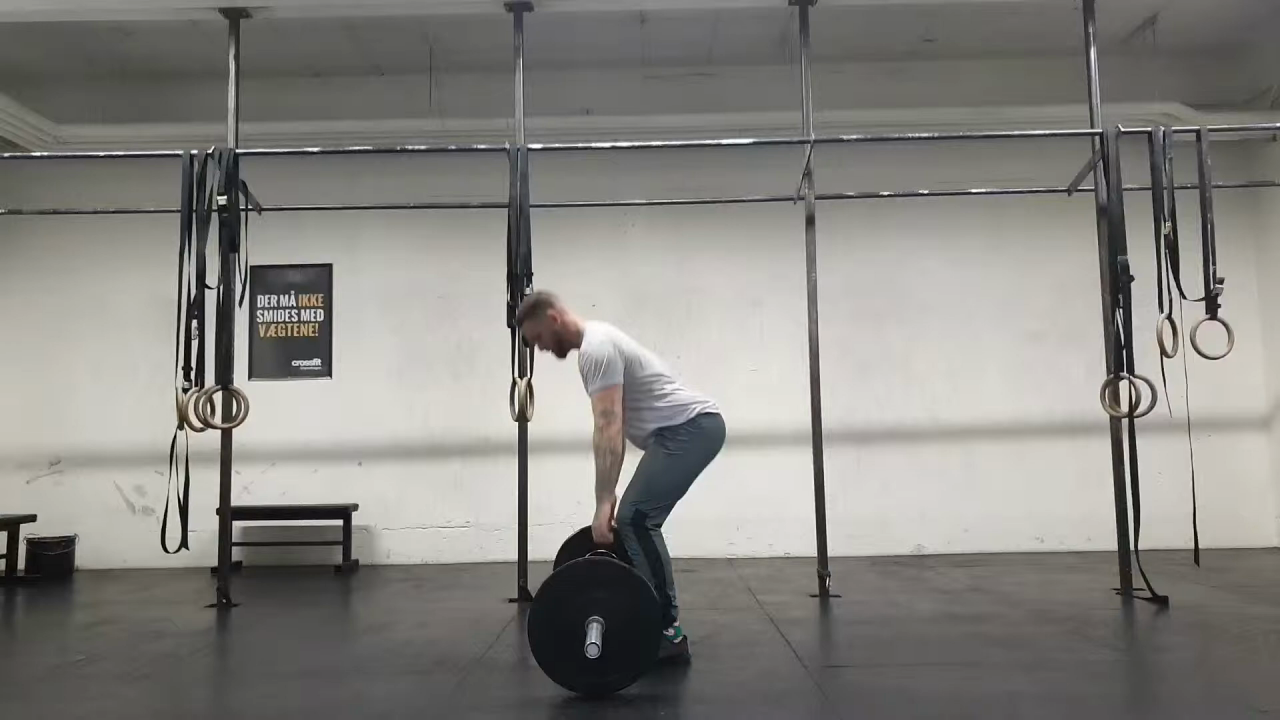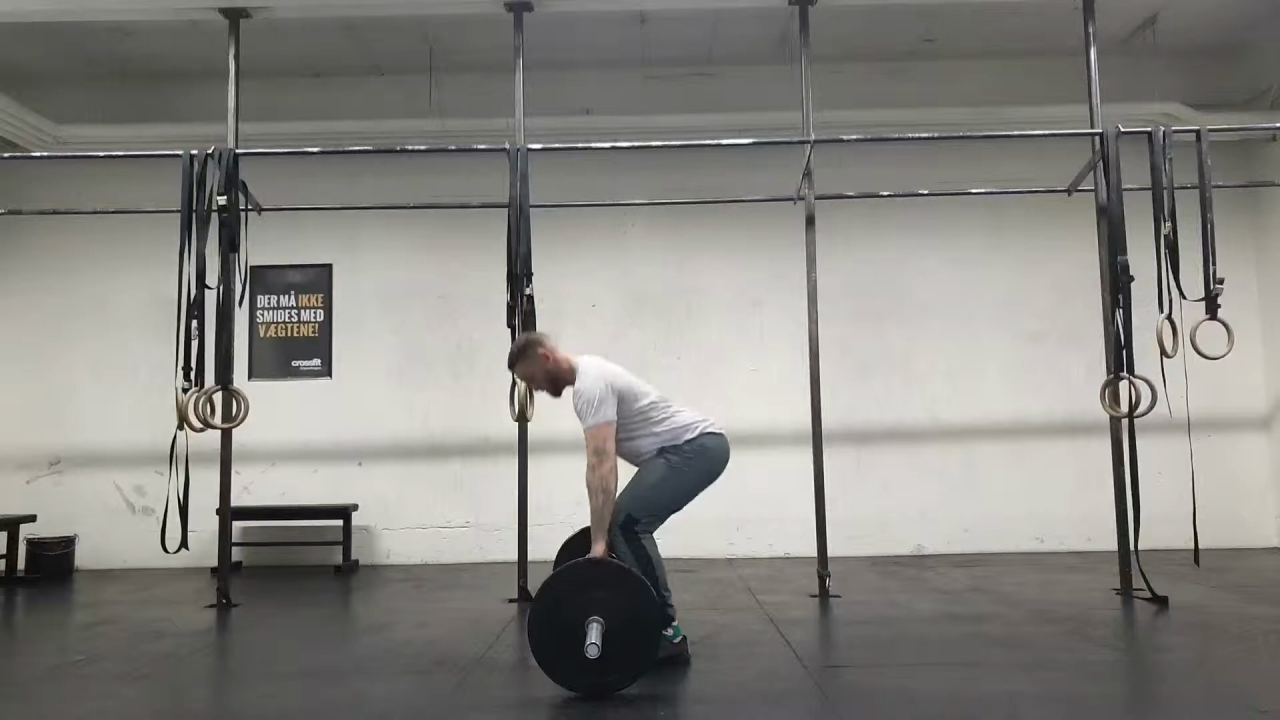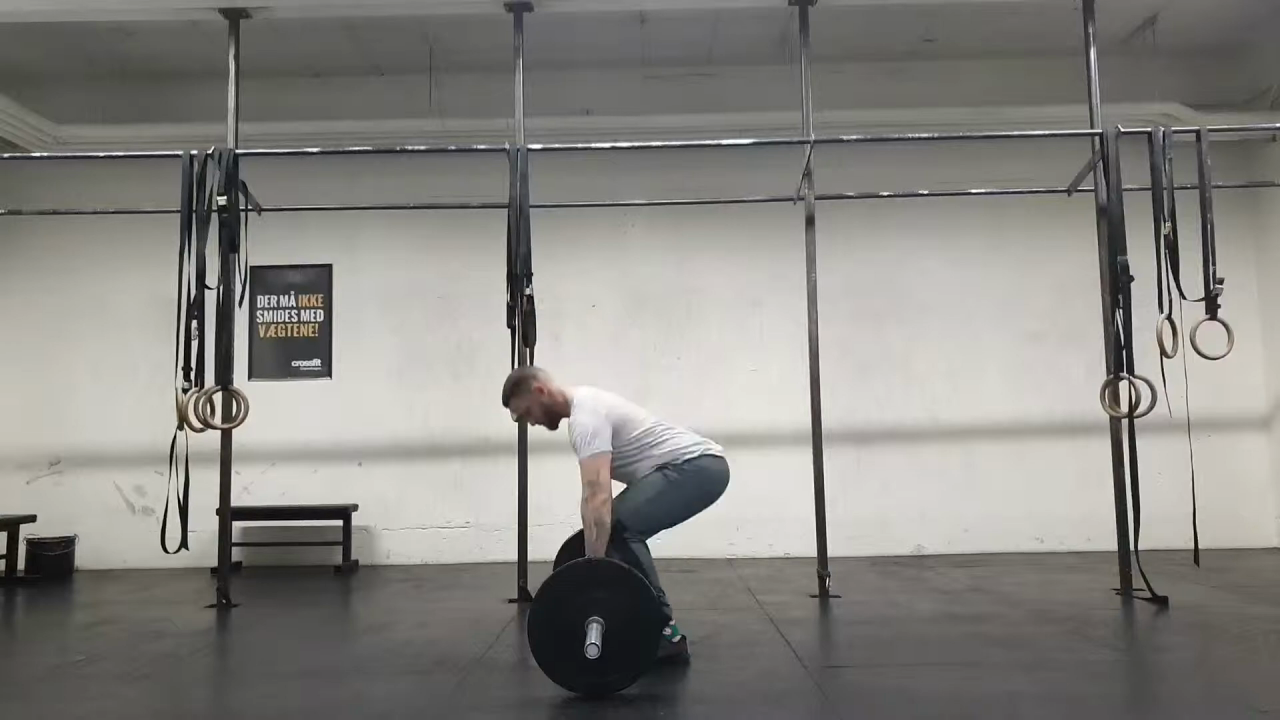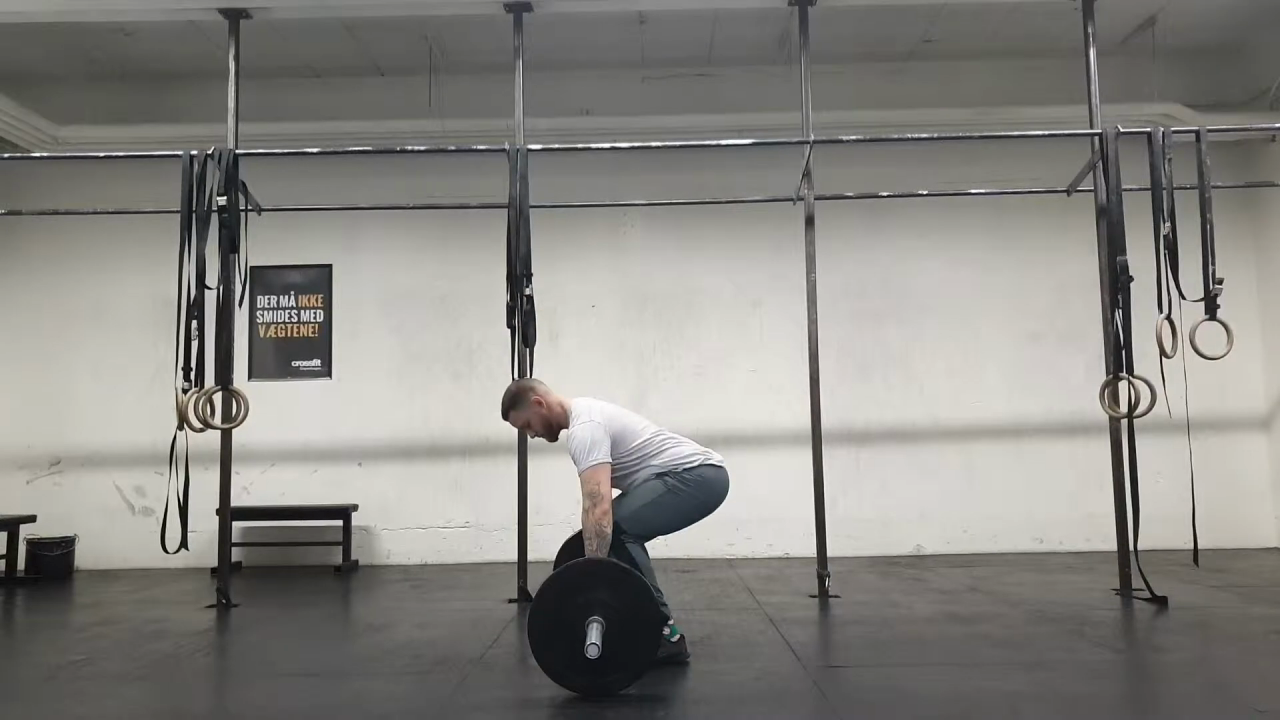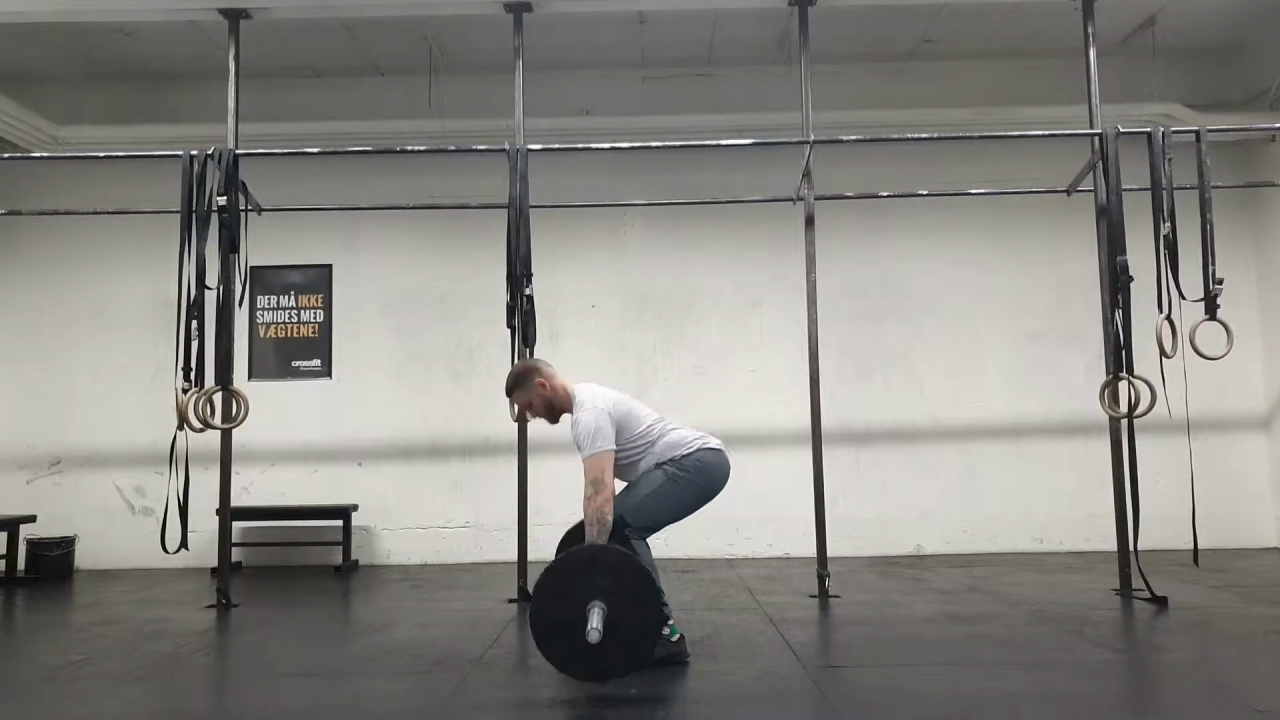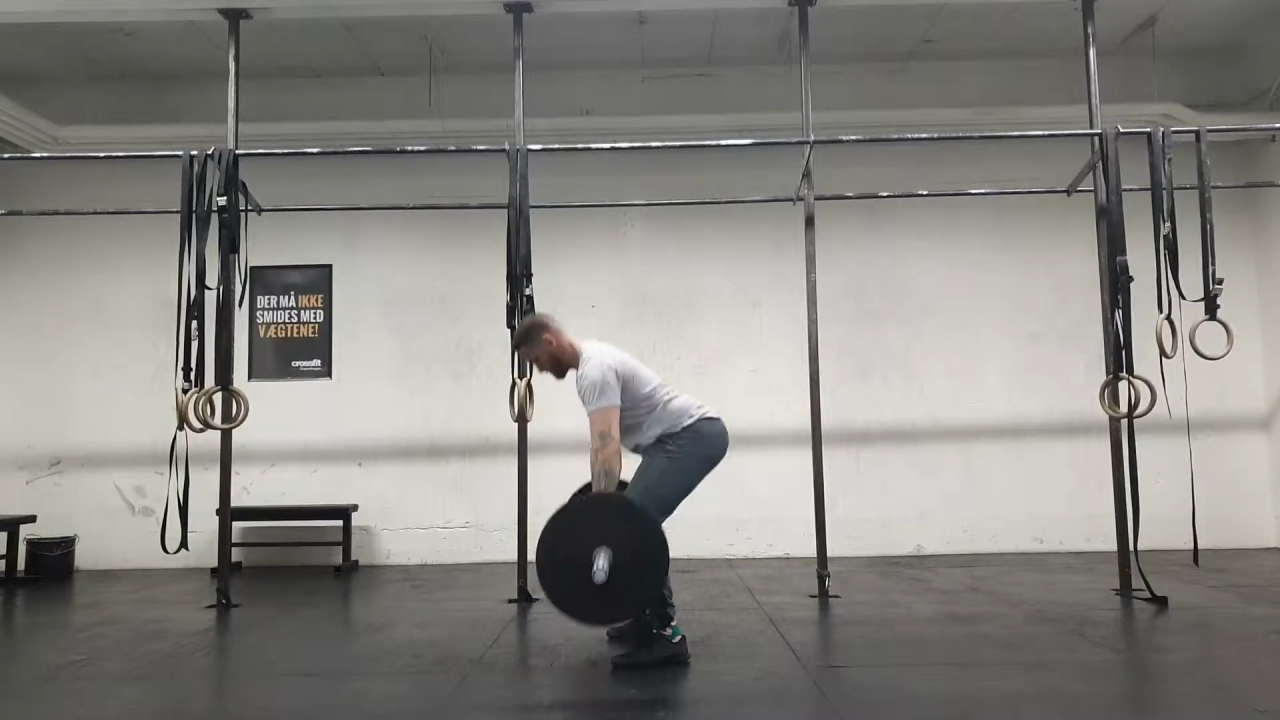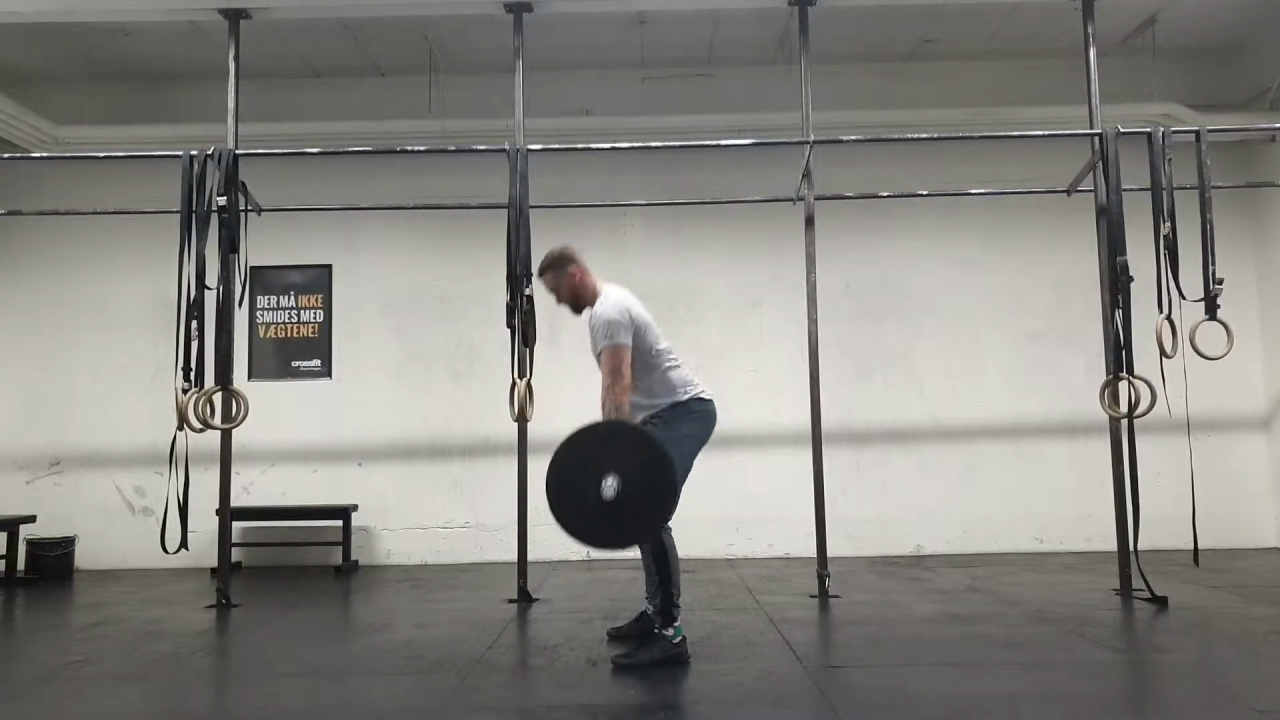
dt=0.2s
person 1, frame 1
left shoulder: (596, 347)
right shoulder: (596, 341)
left elbow: (609, 429)
right elbow: (612, 427)
left wrist: (604, 503)
right wrist: (609, 498)
left hip: (691, 426)
right hip: (689, 426)
left knee: (636, 519)
right knee: (635, 518)
left ankle: (668, 633)
person 1, frame 2
left shoulder: (589, 384)
right shoulder: (589, 374)
left elbow: (602, 466)
right elbow: (604, 463)
left wrist: (599, 541)
right wrist: (603, 531)
left hip: (697, 447)
right hip: (700, 445)
left knee: (627, 524)
right knee: (627, 520)
left ankle: (666, 632)
person 1, frame 3
left shoulder: (585, 417)
right shoulder: (585, 402)
left elbow: (596, 498)
right elbow: (601, 494)
right wrist: (596, 560)
left hip: (698, 468)
right hip: (702, 465)
left knee: (618, 527)
right knee: (620, 525)
left ankle: (664, 633)
person 1, frame 4
left shoulder: (584, 429)
right shoulder: (584, 413)
left elbow: (597, 509)
right elbow: (600, 507)
left hip: (698, 477)
right hip: (701, 473)
left knee: (616, 531)
right knee: (619, 529)
left ankle: (663, 633)
person 1, frame 5
left shoulder: (589, 413)
right shoulder: (588, 400)
left elbow: (599, 495)
right elbow: (601, 490)
left hip: (697, 463)
right hip: (698, 460)
left knee: (622, 529)
right knee: (622, 527)
left ankle: (665, 634)
person 1, frame 6
left shoulder: (594, 370)
right shoulder: (594, 359)
left elbow: (606, 448)
right elbow: (608, 443)
left hip: (694, 435)
right hip: (688, 433)
left ankle: (667, 635)
right ankle: (656, 617)
person 1, frame 7
left shoulder: (607, 312)
right shoulder: (611, 306)
left elbow: (618, 388)
right elbow: (622, 384)
left hip: (680, 413)
right hip: (670, 412)
left ankle: (669, 634)
right ankle: (656, 613)
